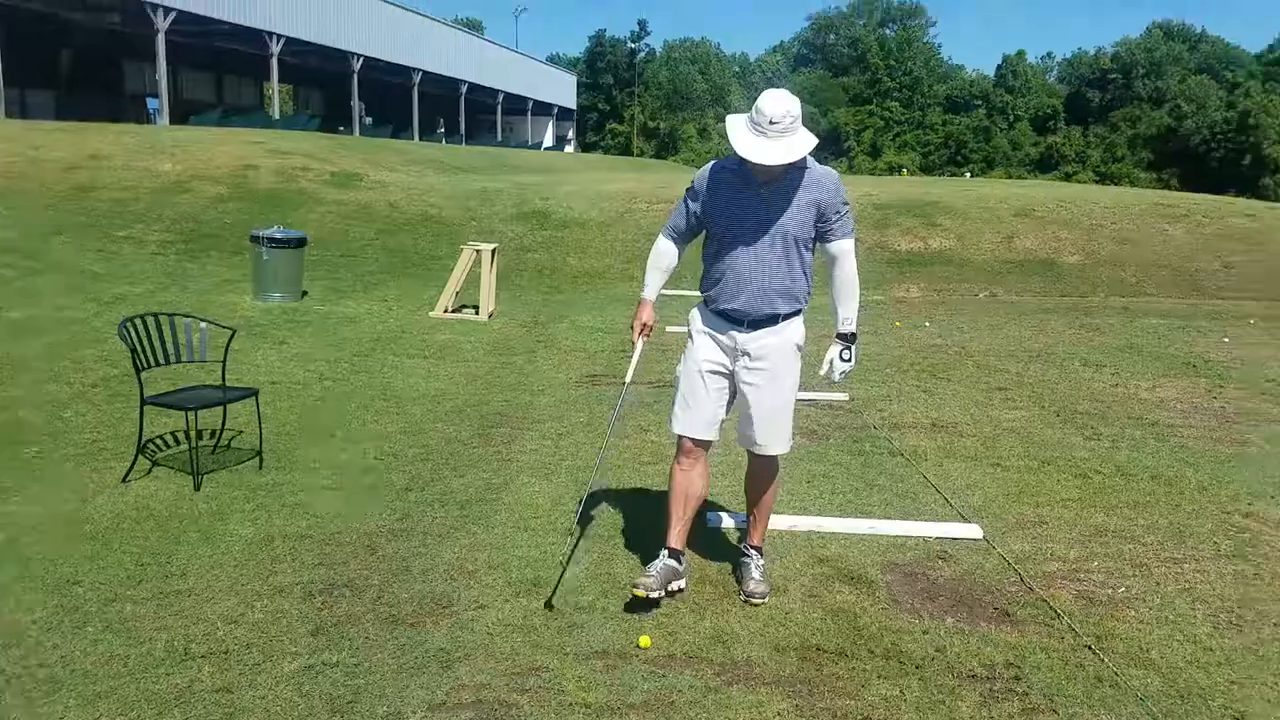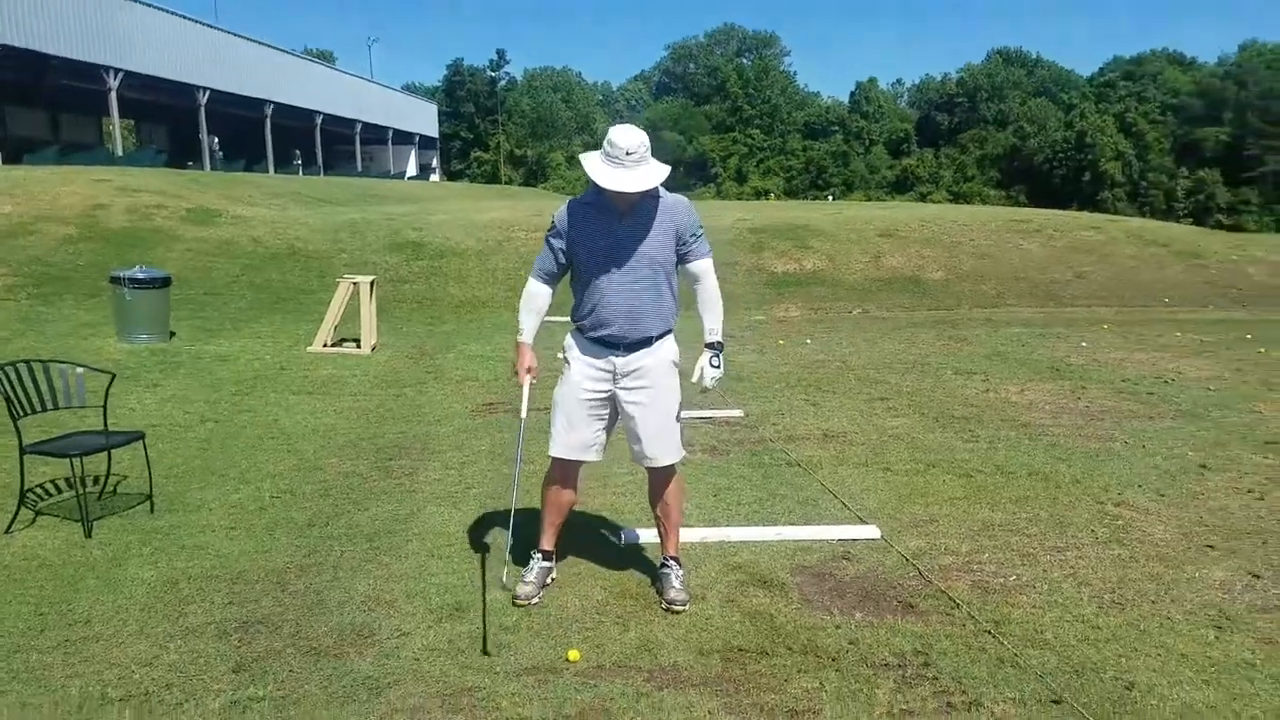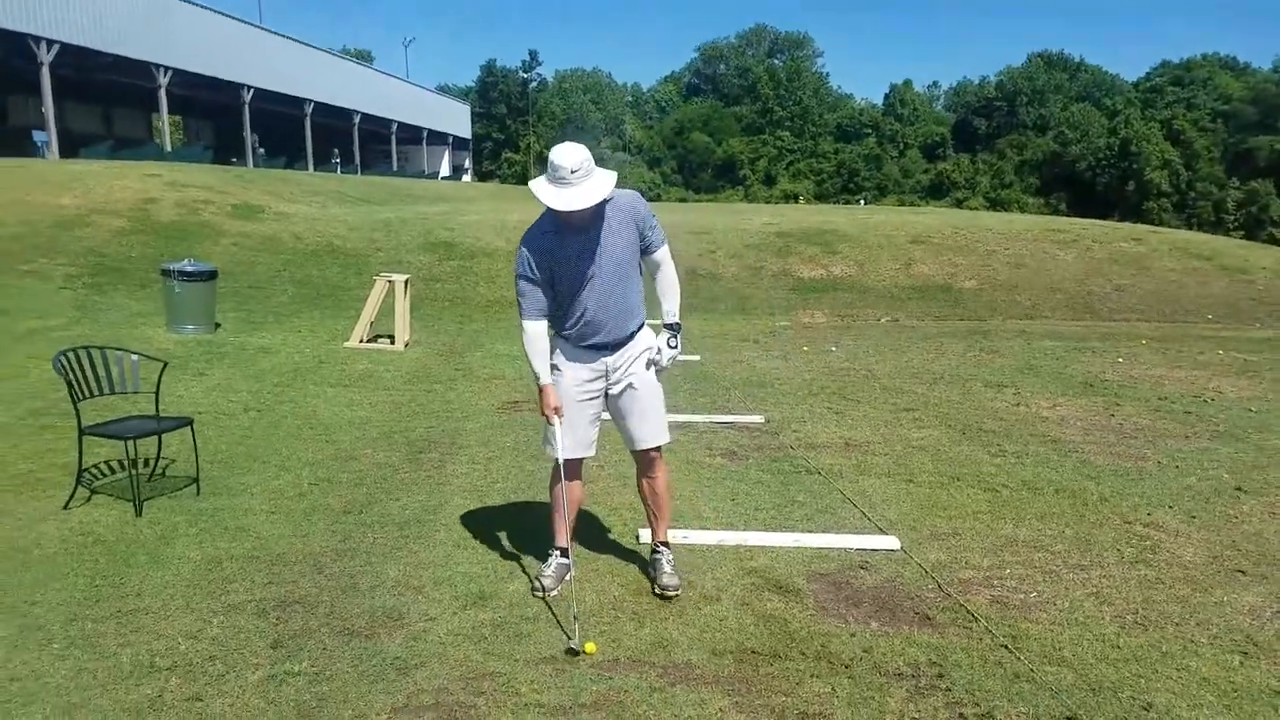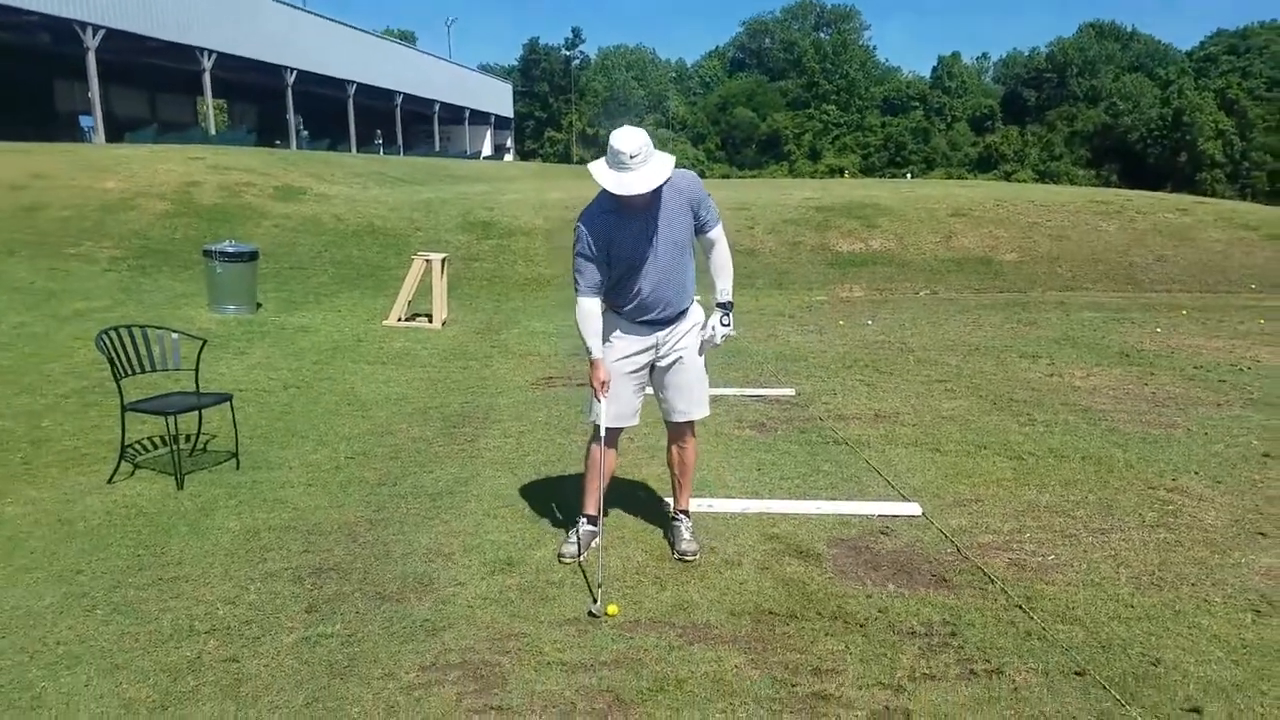
dt=0.5s
person 1, frame 1
left shoulder: (822, 185)
right shoulder: (712, 177)
left elbow: (842, 261)
right elbow: (672, 238)
left wrist: (845, 334)
right wrist: (647, 297)
left hip: (776, 337)
right hip: (711, 329)
left knee: (765, 453)
right knee: (690, 445)
left ankle: (752, 552)
right ankle: (673, 557)
person 1, frame 2
left shoulder: (677, 211)
right shoulder: (572, 215)
left elbow: (703, 278)
right elbow: (541, 282)
left wrist: (713, 343)
right wrist: (525, 342)
left hip: (652, 357)
right hip: (586, 357)
left knee: (662, 466)
right knee: (564, 462)
left ankle: (671, 564)
right ankle: (544, 557)
person 1, frame 3
left shoulder: (631, 208)
right shoulder: (536, 243)
left elbow: (662, 265)
right elbow: (534, 318)
left wrist: (671, 327)
right wrist: (544, 383)
left hip: (634, 350)
right hip: (574, 359)
left knee: (651, 454)
right knee: (568, 462)
left ankle: (661, 550)
right ankle: (560, 554)
person 1, frame 4
left shoulder: (687, 187)
right shoulder: (594, 221)
left elbow: (715, 243)
right elbow: (588, 295)
left wrist: (724, 305)
right wrist: (596, 357)
left hip: (682, 327)
right hip: (623, 333)
left knee: (683, 427)
right knee: (607, 428)
left ankle: (681, 517)
right ankle: (588, 520)
